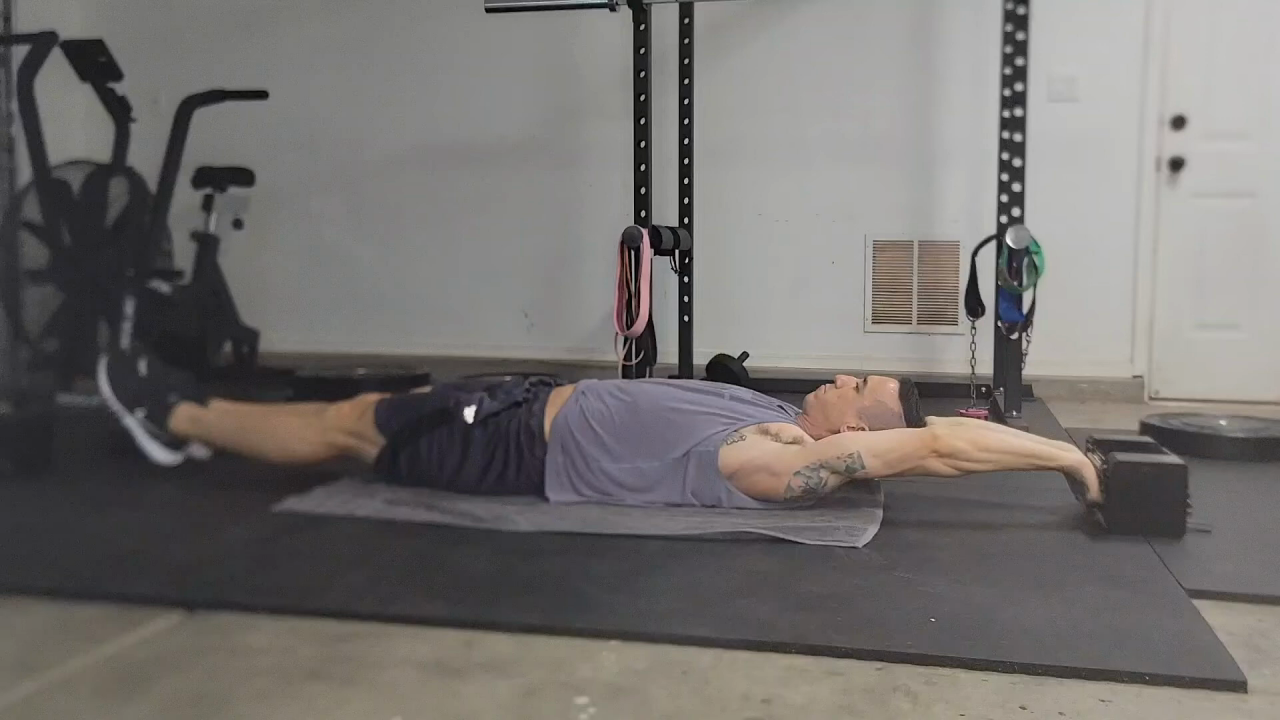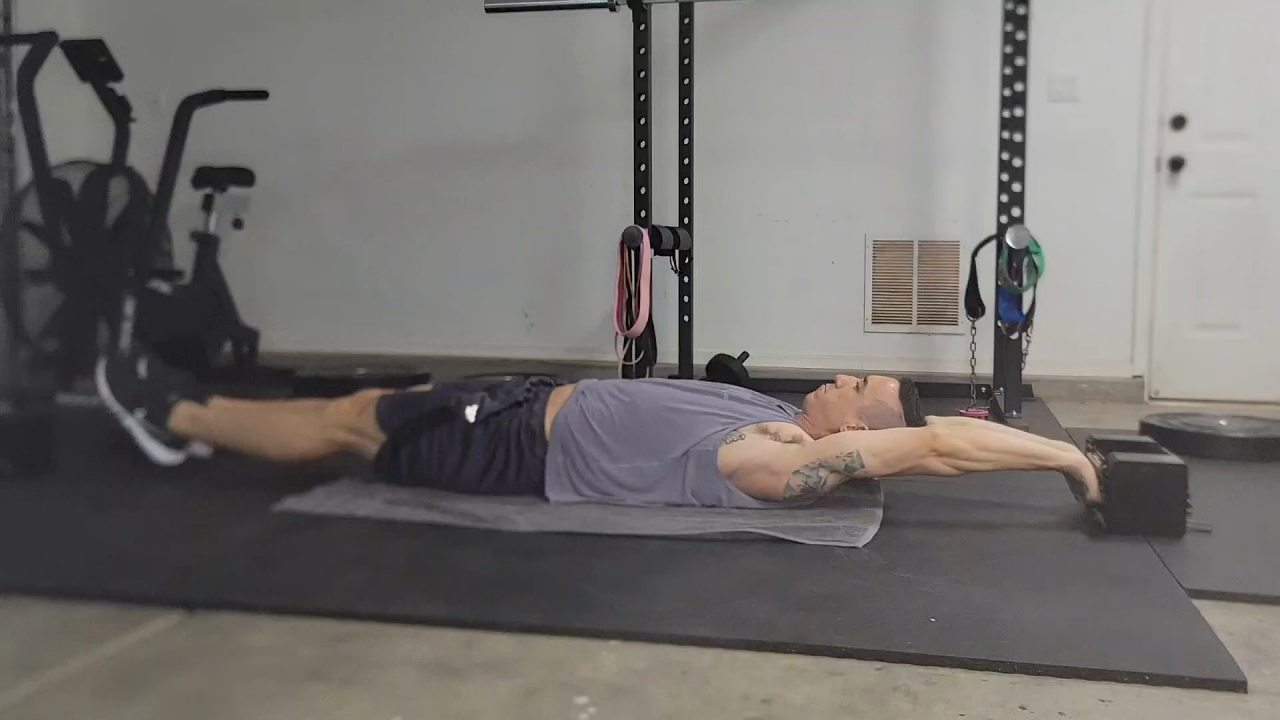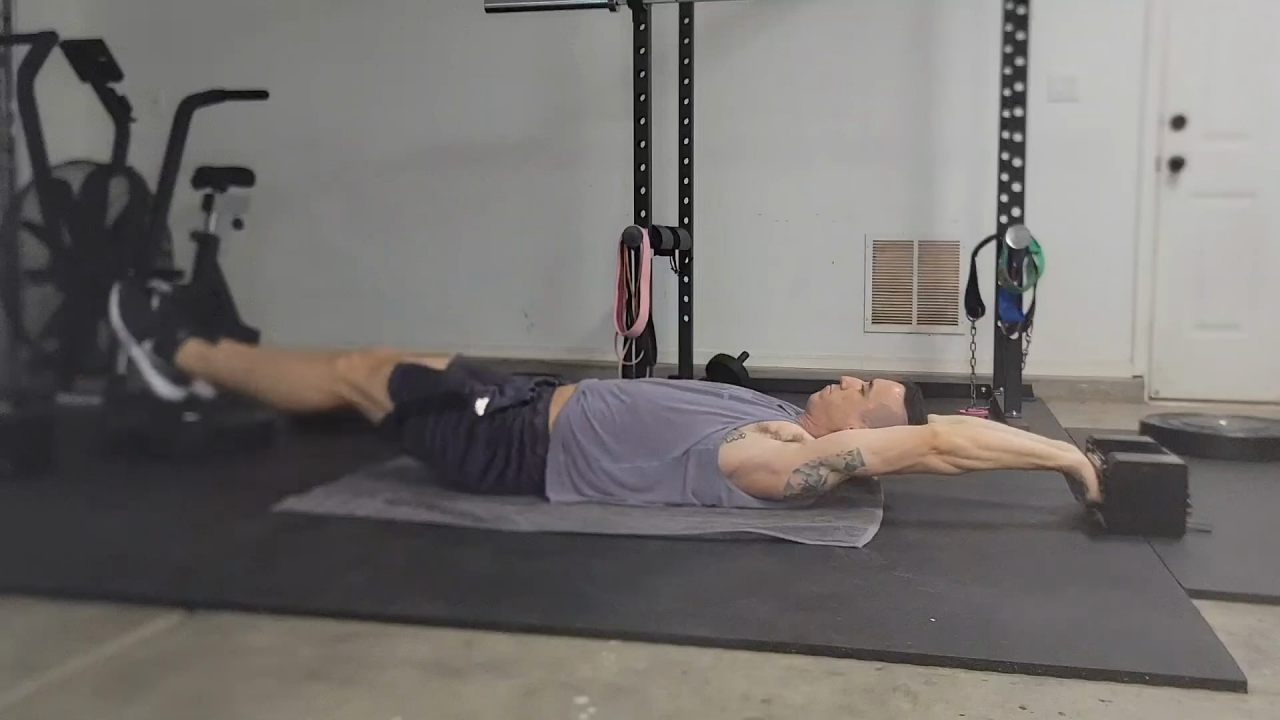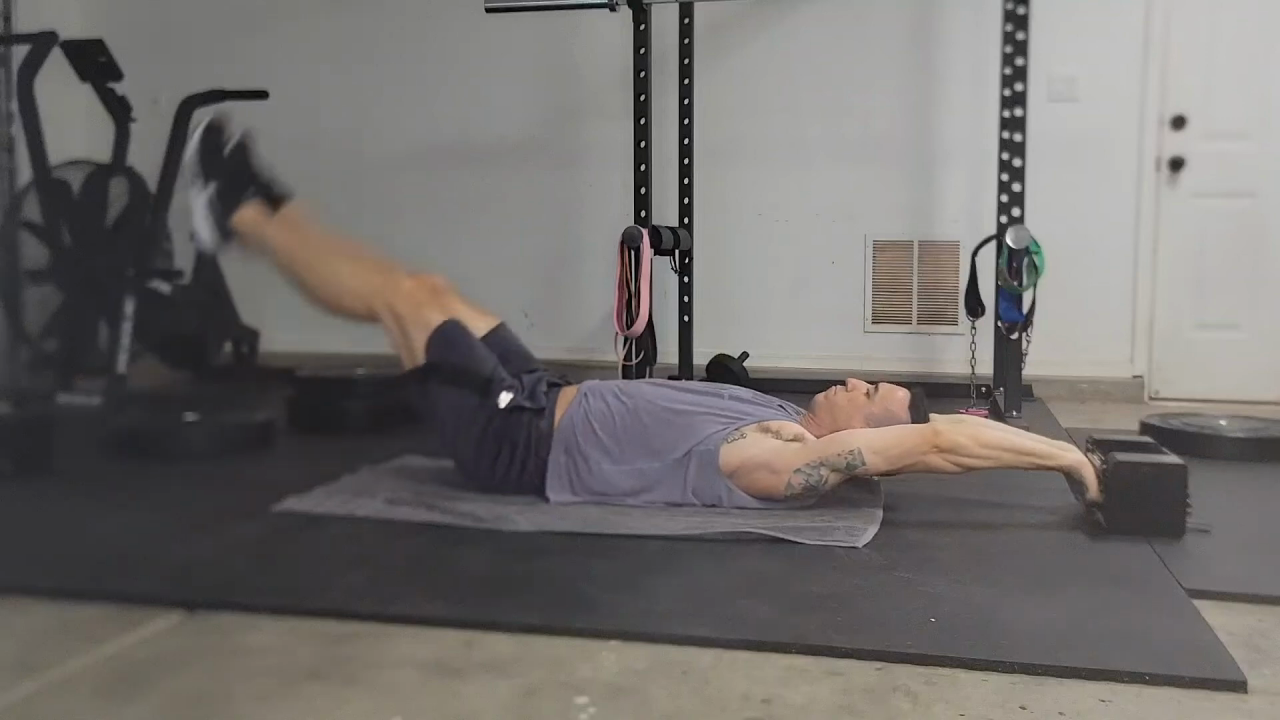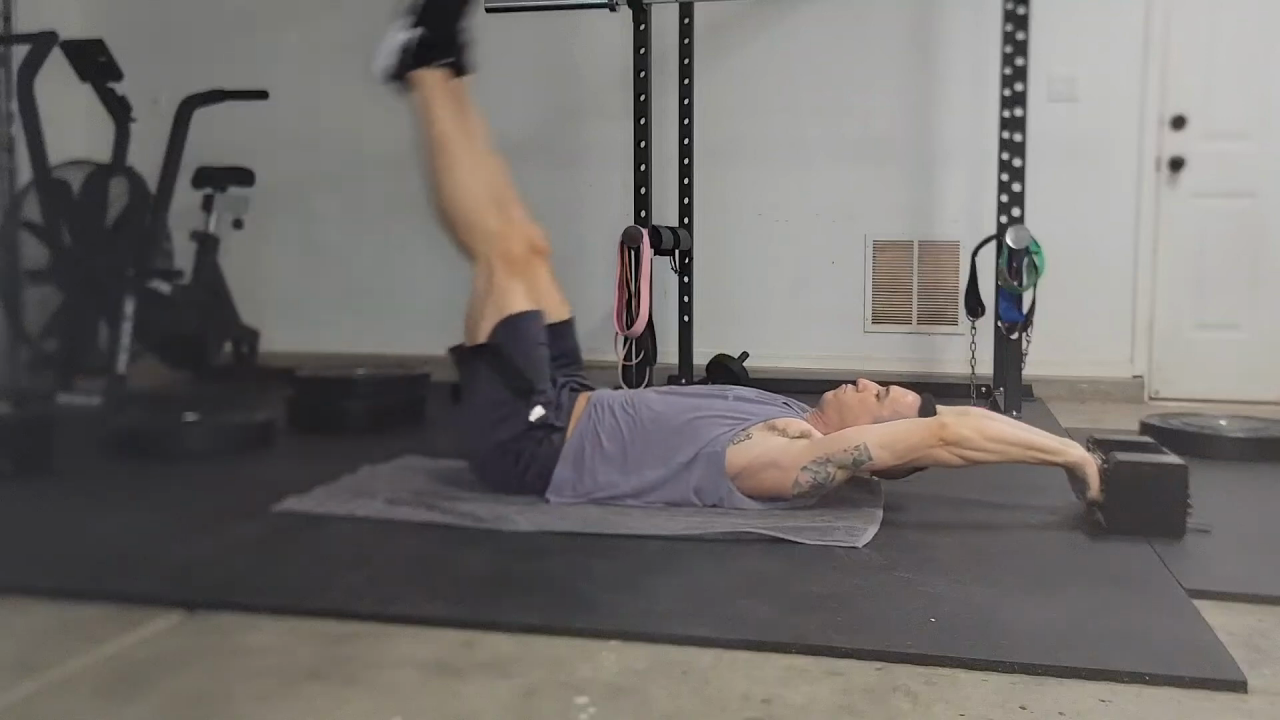
dt=0.2s
person 1, frame 1
left shoulder: (788, 465)
right shoulder: (793, 431)
left elbow: (931, 441)
right elbow: (937, 437)
left wrist: (1060, 452)
left hip: (534, 444)
right hip: (549, 405)
left knee: (352, 421)
right knee: (360, 409)
left ankle: (181, 418)
right ankle: (189, 412)
person 1, frame 2
left shoulder: (789, 464)
right shoulder: (795, 428)
left elbow: (935, 442)
right elbow: (941, 438)
left wrist: (1063, 452)
left hip: (532, 447)
right hip: (549, 409)
left knee: (351, 414)
right knee: (368, 402)
left ankle: (177, 415)
right ankle: (186, 407)
person 1, frame 3
left shoulder: (787, 469)
right shoulder: (798, 432)
left elbow: (929, 448)
right elbow: (942, 441)
left wrist: (1061, 452)
left hip: (530, 448)
right hip: (552, 409)
left knee: (363, 367)
right knee: (381, 365)
left ankle: (186, 352)
right ankle: (191, 348)
person 1, frame 4
left shoulder: (790, 457)
right shoulder: (801, 438)
left elbow: (936, 439)
right elbow: (942, 437)
left wrist: (1054, 451)
left hip: (535, 437)
right hip: (559, 411)
left knee: (412, 297)
right knee: (430, 296)
left ankle: (246, 213)
right ankle: (252, 209)
person 1, frame 5
left shoulder: (794, 462)
right shoulder: (811, 436)
left elbow: (945, 429)
left wrist: (1066, 447)
left hip: (536, 439)
right hip: (579, 415)
left knee: (511, 249)
right knee: (521, 252)
left ankle: (430, 67)
